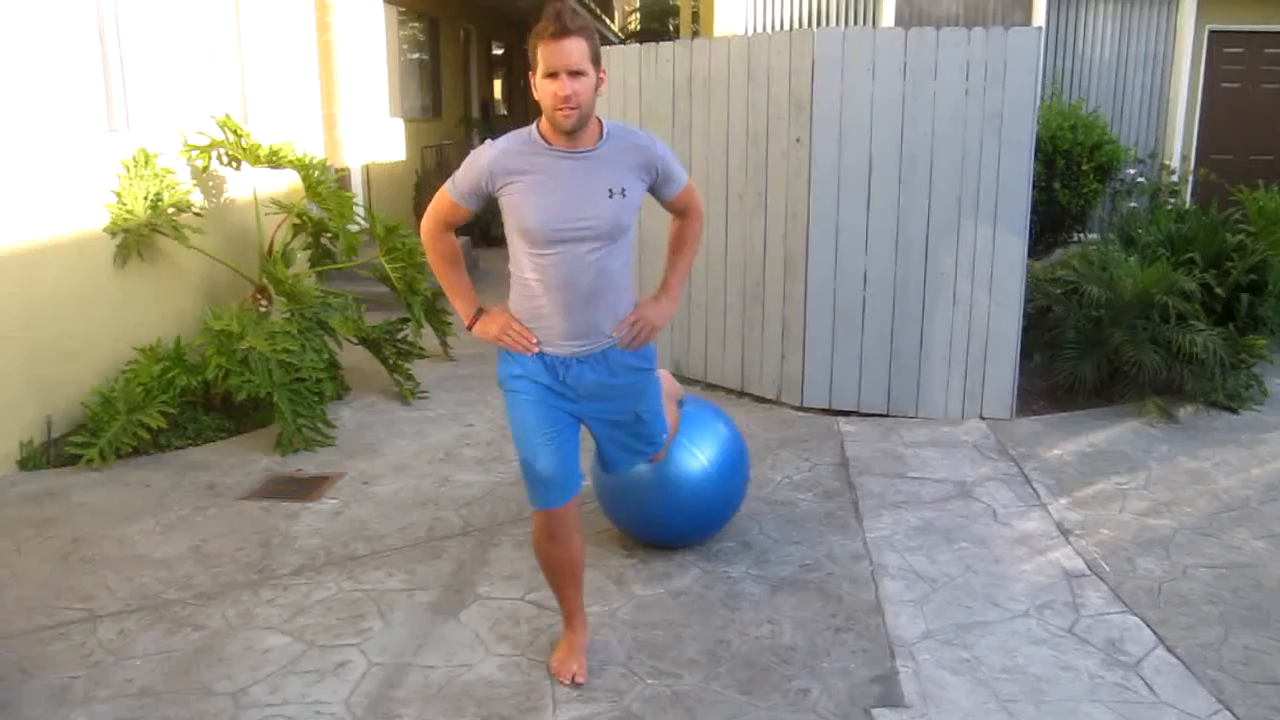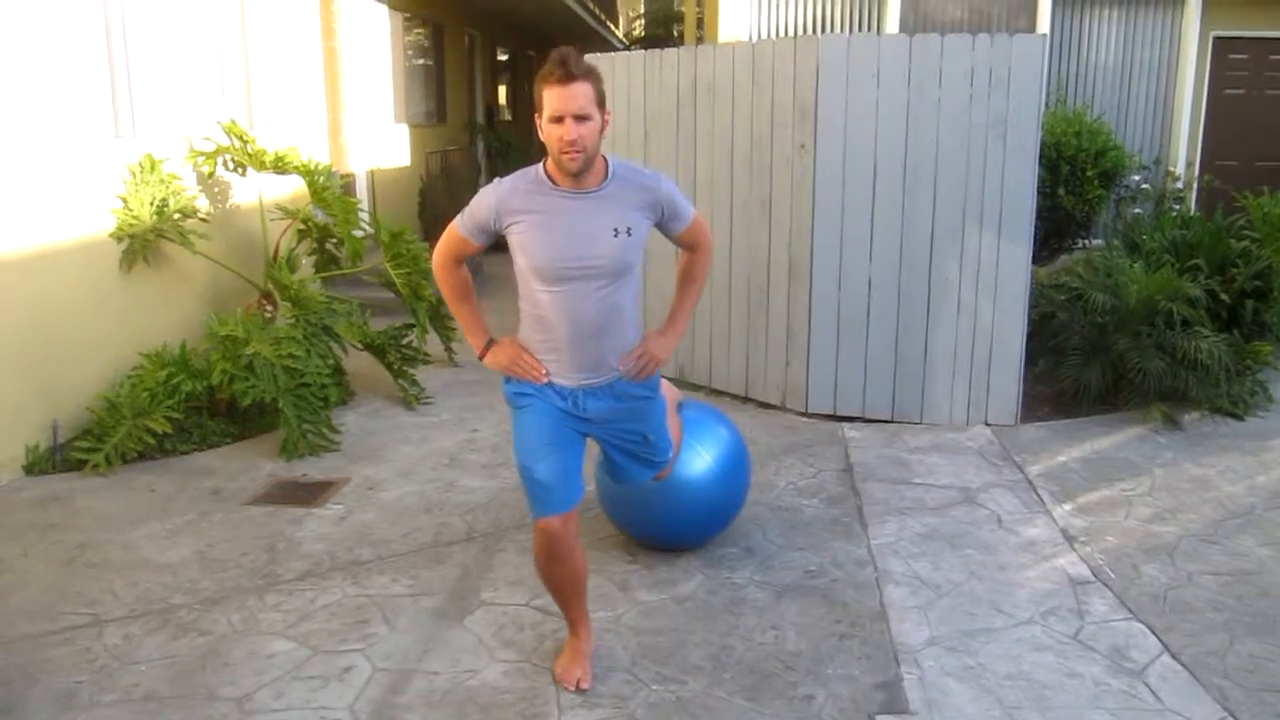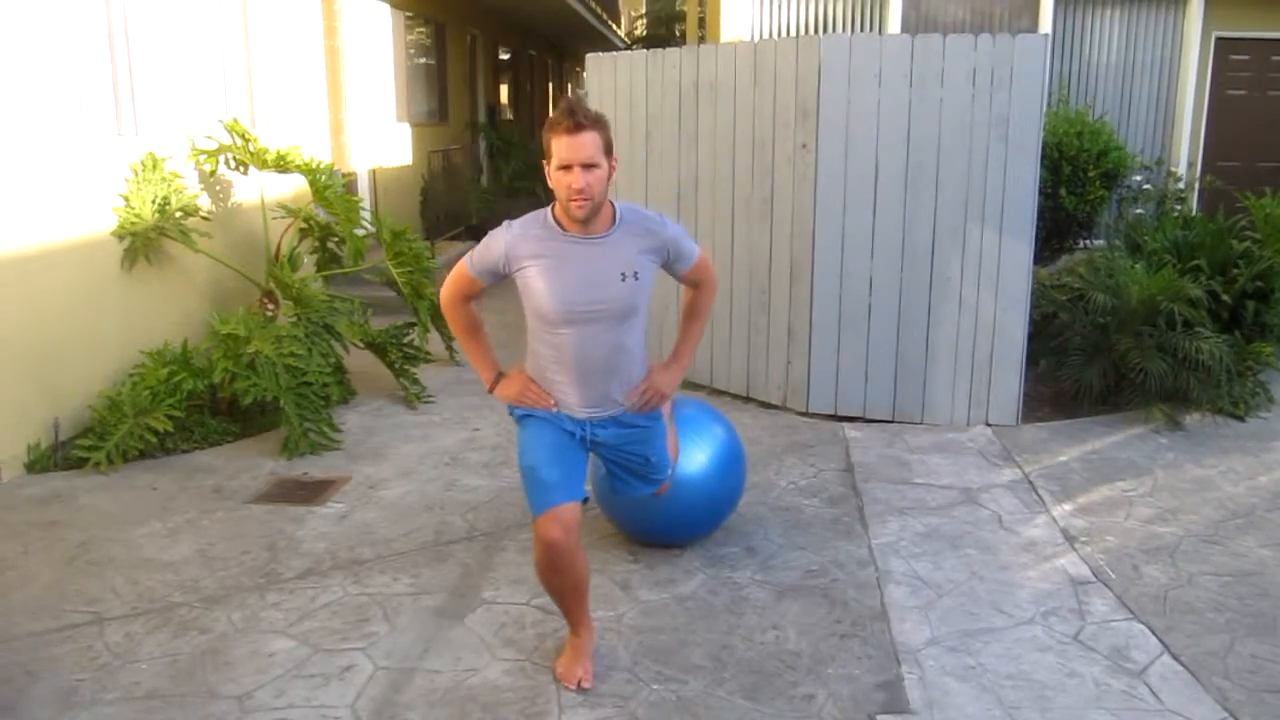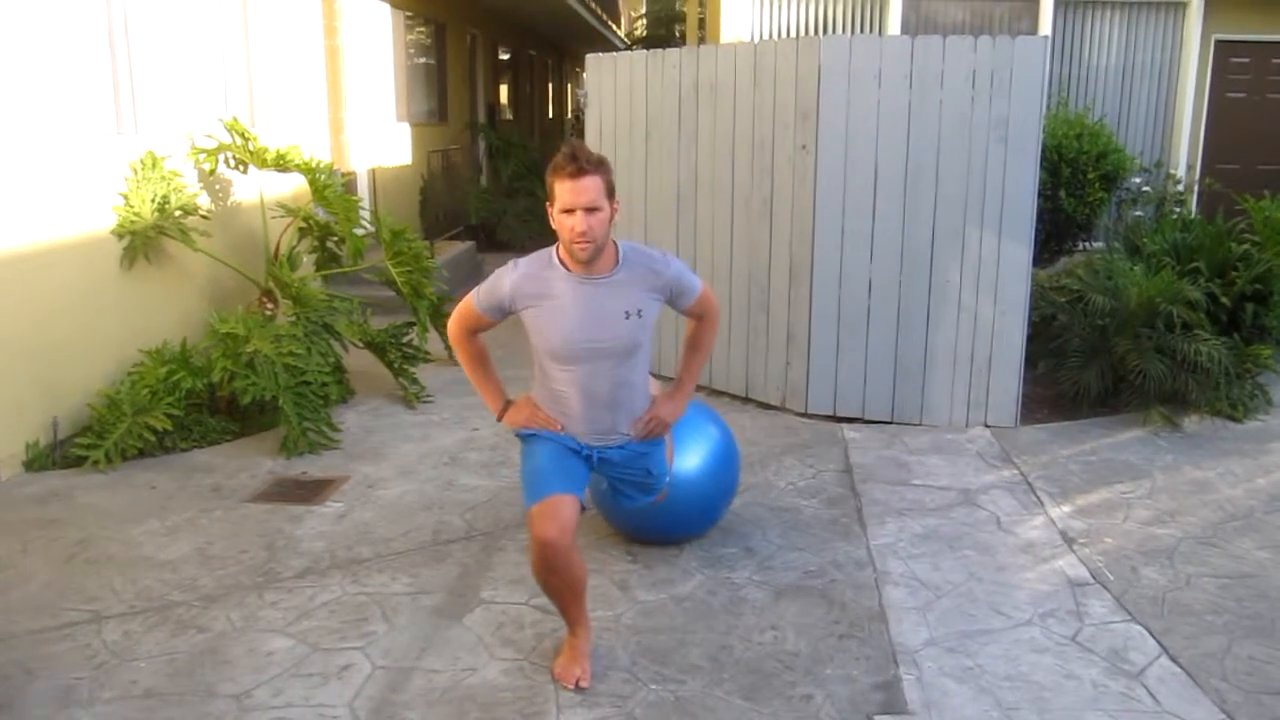
dt=0.5s
person 1, frame 1
left shoulder: (641, 152)
right shoulder: (499, 159)
left elbow: (690, 214)
right elbow: (435, 227)
left wrist: (667, 297)
right wrist: (475, 314)
left hip: (618, 355)
right hip: (534, 364)
left knee: (649, 455)
right knee: (554, 509)
left ankle: (663, 389)
right ankle: (574, 627)
person 1, frame 2
left shoulder: (648, 190)
right shoulder: (505, 199)
left elbow: (699, 246)
right elbow: (446, 260)
left wrist: (672, 332)
right wrist: (485, 344)
left hip: (624, 381)
right hip: (542, 389)
left knee: (655, 472)
right knee: (554, 526)
left ankle: (664, 397)
right ankle: (579, 634)
person 1, frame 3
left shoulder: (654, 233)
right shoulder: (514, 242)
left elbow: (703, 283)
right elbow: (453, 297)
left wrist: (676, 366)
right wrist: (495, 377)
left hip: (629, 407)
right hip: (550, 413)
left knee: (655, 488)
right knee: (556, 533)
left ankle: (663, 409)
right ankle: (580, 633)
person 1, frame 4
left shoulder: (657, 271)
right shoulder: (520, 280)
left elbow: (707, 314)
right elbow: (461, 329)
left wrist: (678, 396)
right wrist: (503, 405)
left hip: (633, 431)
right hip: (556, 434)
left knee: (652, 496)
right knee: (550, 536)
right ankle: (578, 633)
